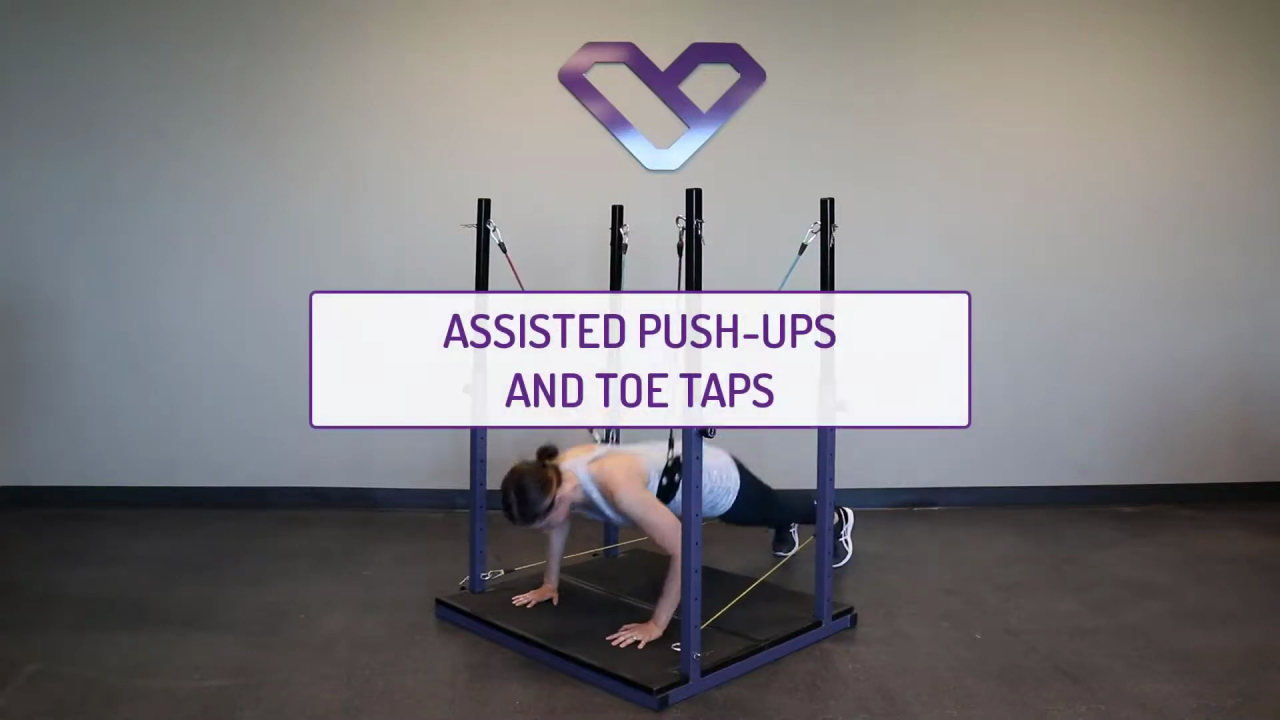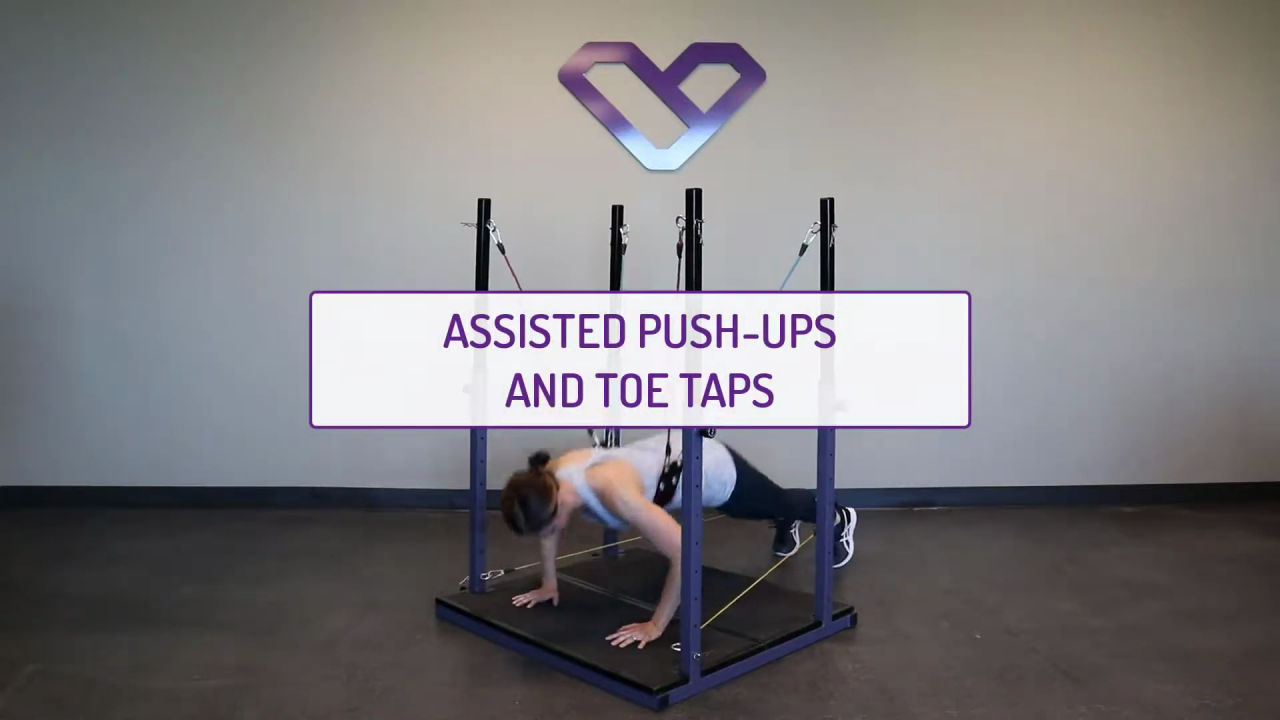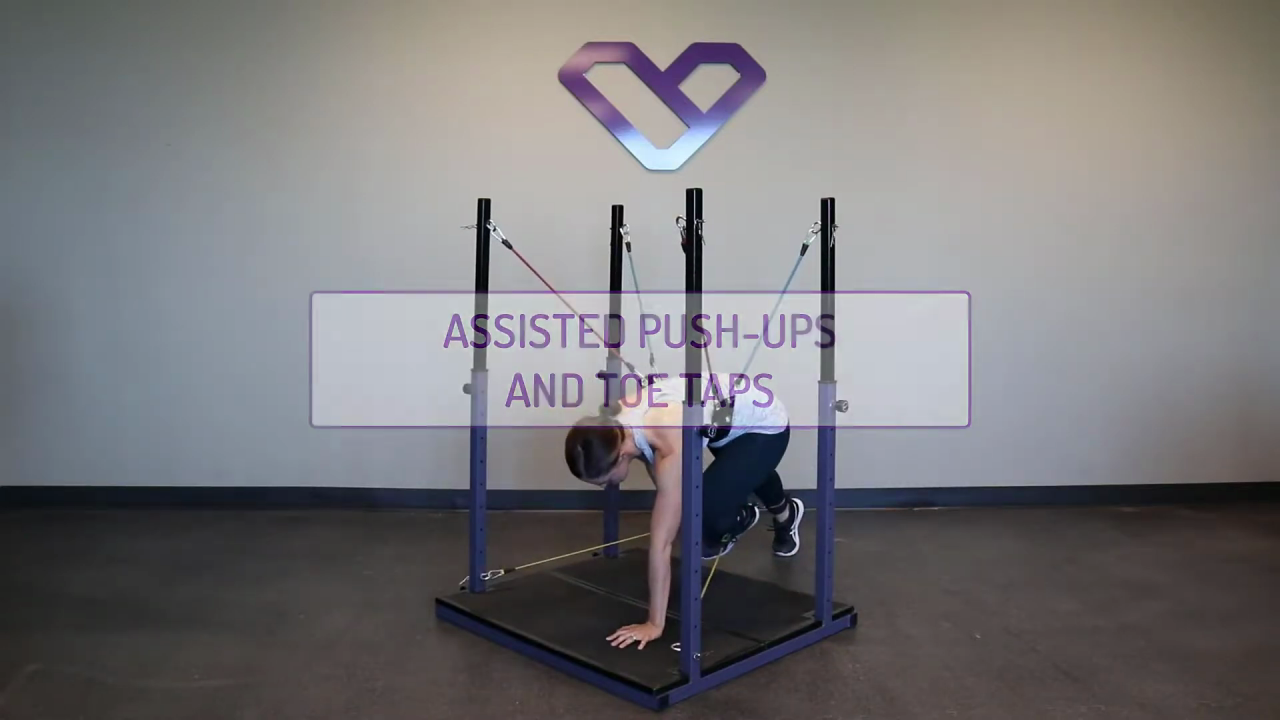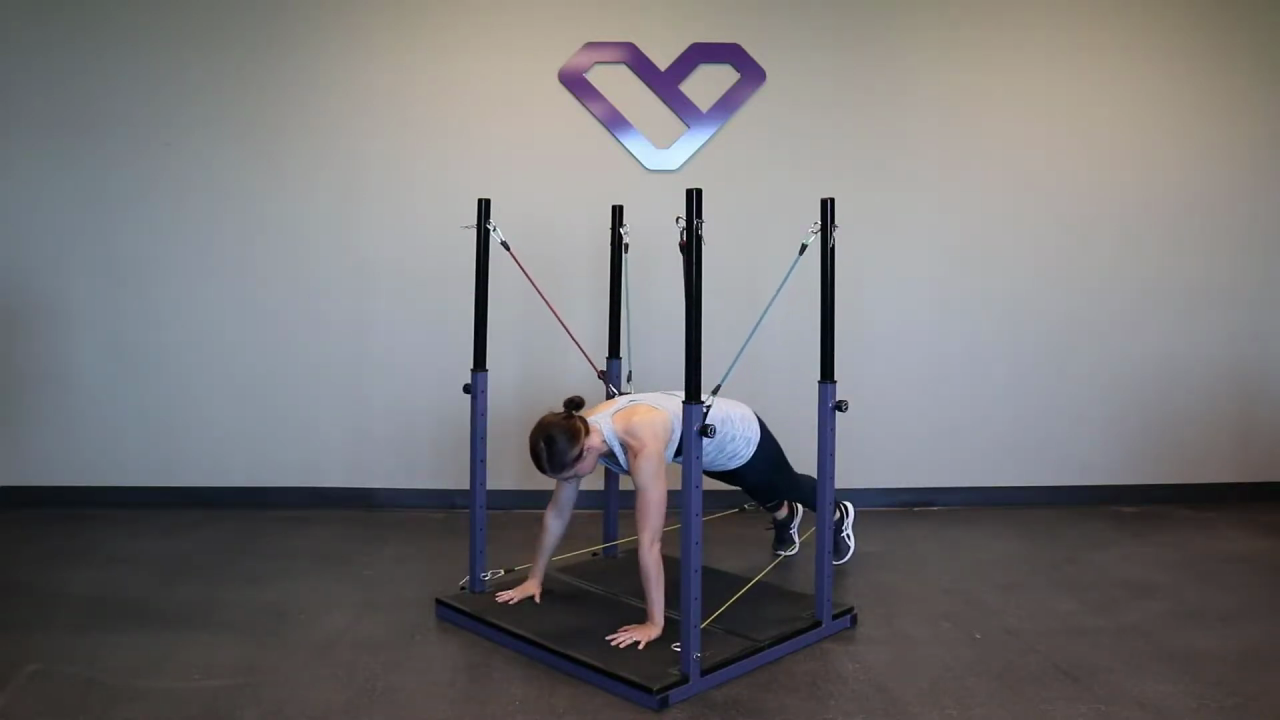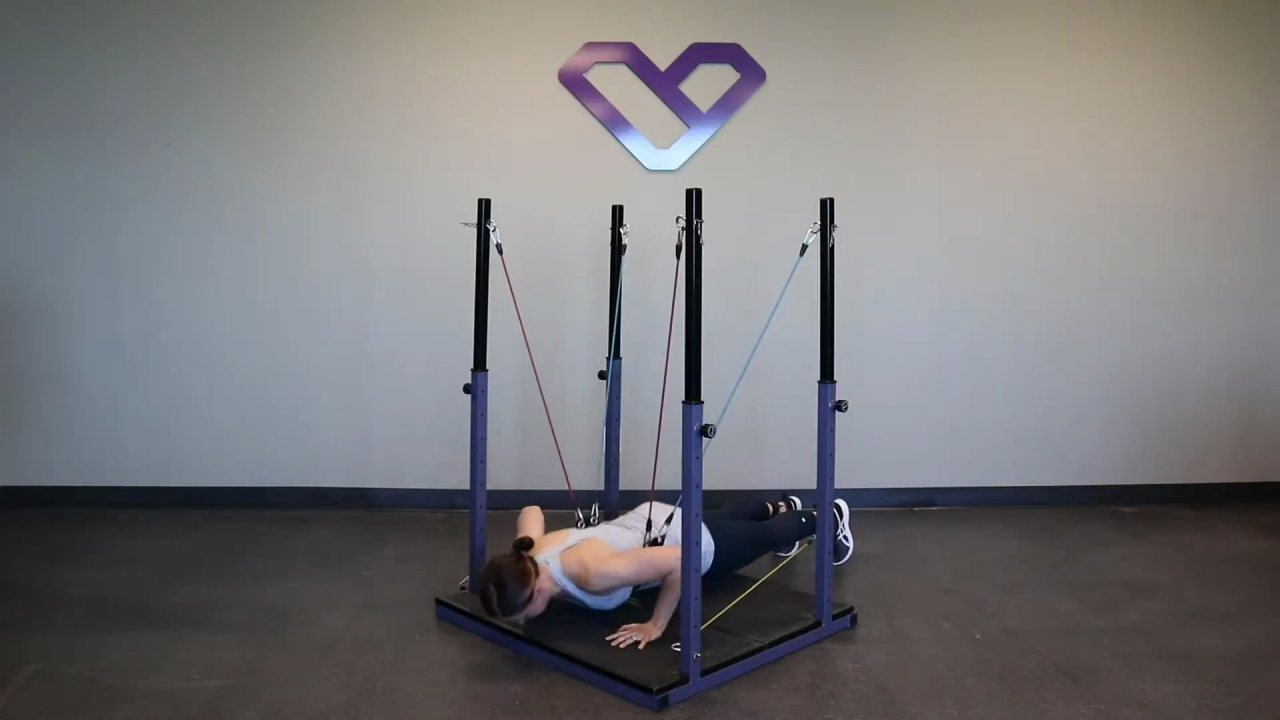
dt=1s
person 1, frame 1
left shoulder: (616, 487)
right shoulder: (557, 473)
left elbow: (683, 551)
right elbow: (561, 515)
left wrist: (657, 624)
right wrist: (550, 583)
left hip: (712, 478)
right hip: (673, 467)
left knee: (777, 508)
left ankle: (836, 520)
right ankle: (786, 531)
person 1, frame 2
left shoulder: (613, 491)
right shoulder: (552, 479)
left elbow: (687, 553)
right elbow: (545, 519)
left wrist: (656, 625)
right wrist: (549, 584)
left hip: (711, 471)
right hip: (672, 460)
left knee: (779, 502)
left ankle: (840, 519)
right ankle: (787, 524)
person 1, frame 3
left shoulder: (669, 445)
right shoulder: (614, 426)
left elbow: (661, 543)
left wrist: (654, 624)
left hip: (764, 421)
left knee: (706, 513)
right knee: (754, 475)
left ankle: (742, 516)
right ankle: (785, 513)
person 1, frame 4
left shoulder: (640, 443)
right shoulder: (576, 434)
left elbow: (649, 541)
right elbow: (557, 511)
left wrist: (654, 623)
right wrist: (535, 578)
left hip: (736, 435)
left knee: (787, 484)
right knee: (758, 488)
left ankle: (838, 516)
right ankle: (786, 516)
person 1, frame 5
left shoulder: (591, 571)
right shoulder: (532, 558)
left elbow: (680, 561)
right elbow: (531, 510)
left wrist: (655, 626)
right hip: (647, 522)
left knee: (767, 535)
right knee: (728, 518)
left ankle: (831, 517)
right ankle: (779, 506)
